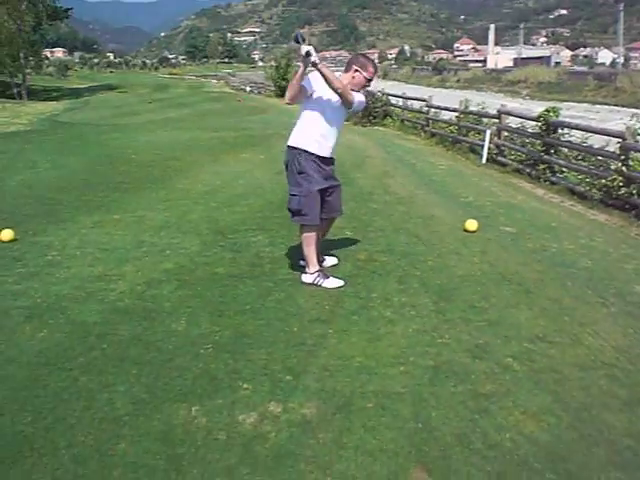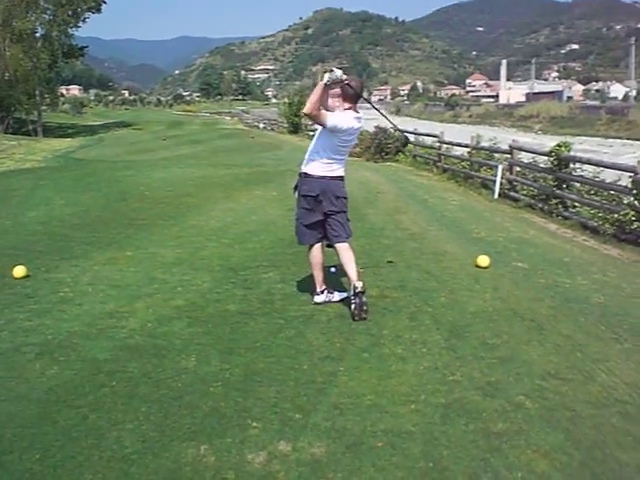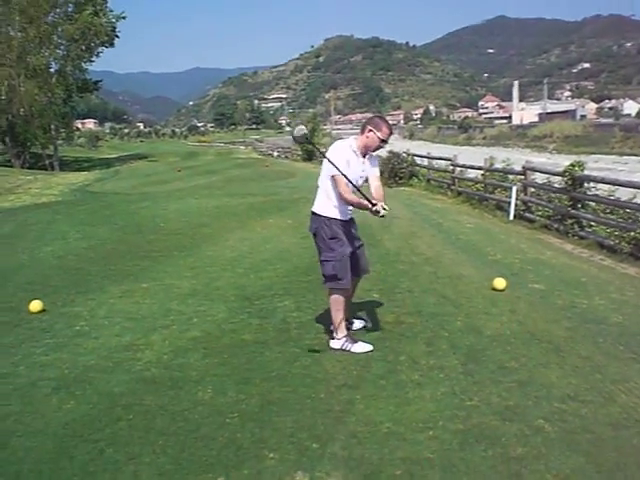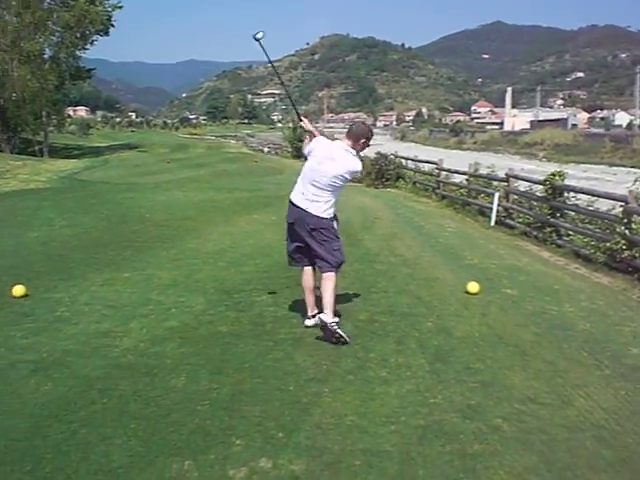
dt=1s
person 1, frame 1
left shoulder: (358, 99)
right shoulder: (315, 79)
left elbow: (342, 91)
right elbow: (290, 99)
left wrist: (319, 66)
right wrist: (304, 67)
left hip: (325, 159)
right hip: (302, 155)
left knee: (330, 212)
right knee: (310, 214)
left ankle: (312, 254)
right ankle: (312, 270)
person 1, frame 2
left shoulder: (343, 121)
right shoulder: (354, 118)
left elbow: (309, 111)
right elbow: (324, 103)
left wrist: (326, 82)
right wrist: (328, 85)
left hip: (312, 182)
right hip: (334, 183)
left knee: (315, 240)
right knee: (341, 239)
left ankle: (321, 291)
right ankle: (356, 285)
person 1, frame 3
left shoulder: (372, 159)
right shoulder: (340, 149)
left elbow: (375, 185)
right elbow: (343, 194)
left wrist: (379, 204)
right wrist: (368, 206)
left hip: (345, 220)
right hip: (327, 219)
left knee: (355, 272)
right knee: (340, 278)
left ankle: (342, 320)
right ankle: (340, 336)
person 1, frame 4
left shoulder: (321, 147)
right shoulder: (355, 166)
left elbow: (310, 147)
left wrist: (310, 130)
right wrist: (312, 130)
left hip: (297, 209)
right hip: (321, 219)
left knee: (306, 263)
right knee: (329, 267)
left ankle: (311, 314)
right ankle: (328, 316)
